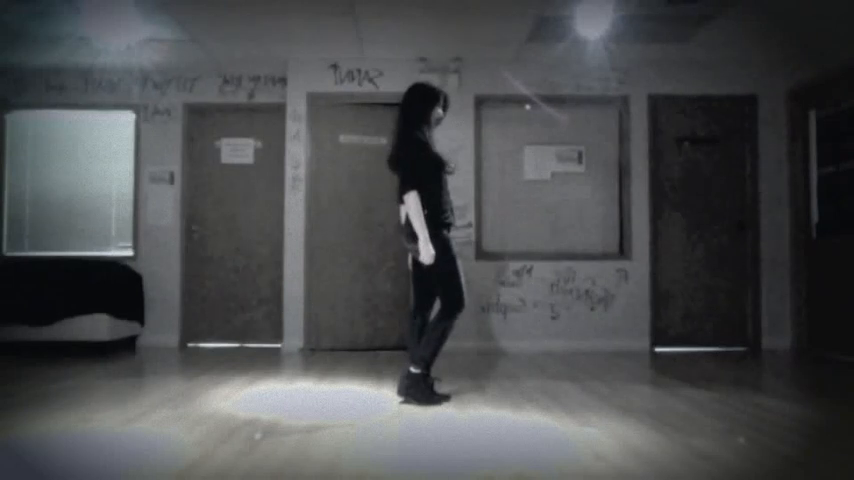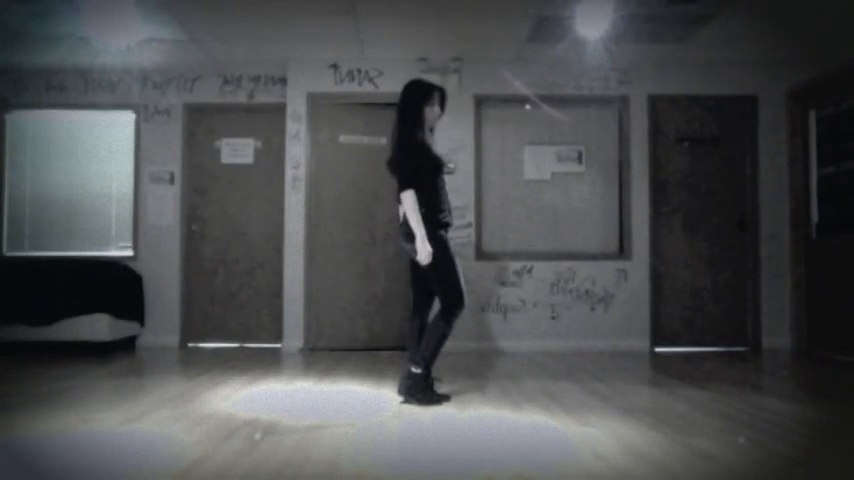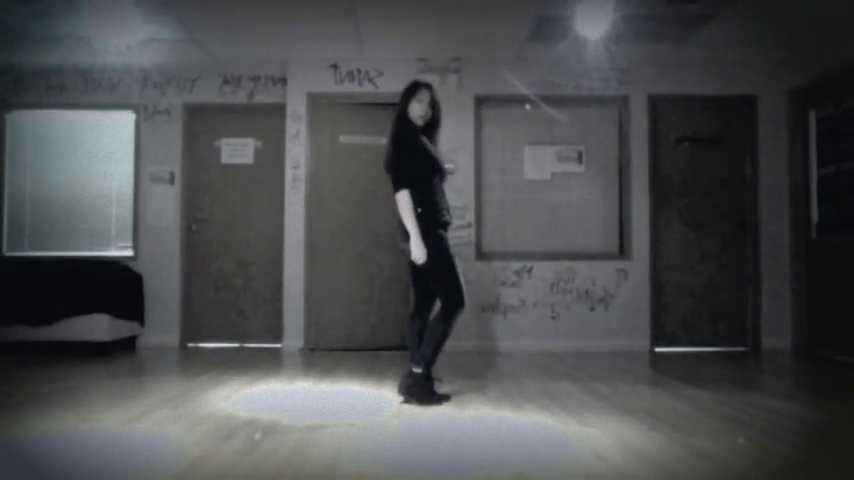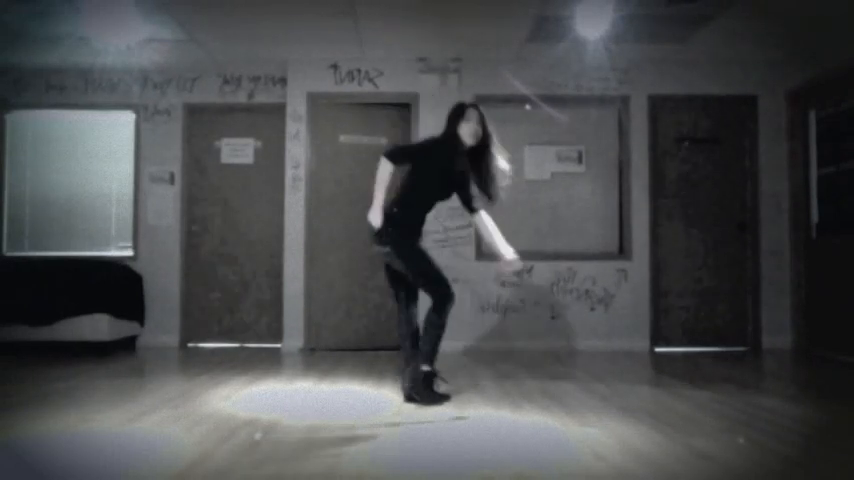
dt=1s
person 1, frame 1
left shoulder: (414, 143)
right shoulder: (415, 141)
right elbow: (410, 192)
left wrist: (414, 240)
right wrist: (424, 238)
left hip: (425, 232)
right hip: (430, 231)
left knee: (423, 305)
right knee: (453, 303)
left ankle: (416, 379)
right ankle: (416, 375)
person 1, frame 2
left shoulder: (416, 142)
right shoulder: (411, 141)
right elbow: (407, 191)
right wrist: (421, 236)
left hip: (427, 231)
right hip: (427, 231)
left knee: (422, 305)
right knee: (453, 302)
left ankle: (415, 379)
right ankle: (416, 376)
person 1, frame 3
left shoulder: (420, 141)
right shoulder: (405, 139)
right elbow: (401, 189)
right wrist: (415, 237)
left hip: (428, 231)
right hip: (425, 231)
left knee: (424, 304)
right knee: (453, 301)
left ankle: (416, 379)
right ankle: (417, 376)
person 1, frame 4
left shoulder: (461, 166)
right shoulder: (438, 148)
left elbow: (476, 211)
right elbow: (390, 158)
left wrist: (503, 248)
right wrist: (377, 206)
left hip: (398, 236)
right hip: (395, 233)
left knee: (407, 306)
right knee: (442, 295)
left ankle: (414, 381)
right ankle: (421, 373)
